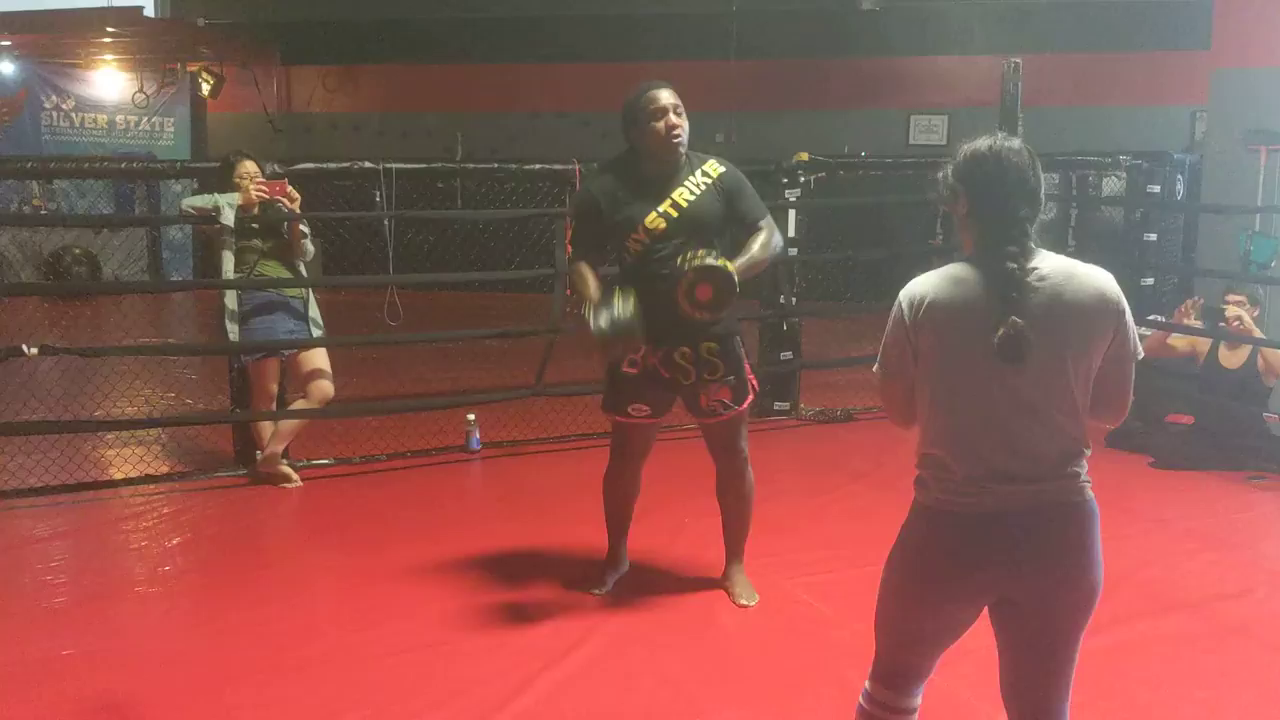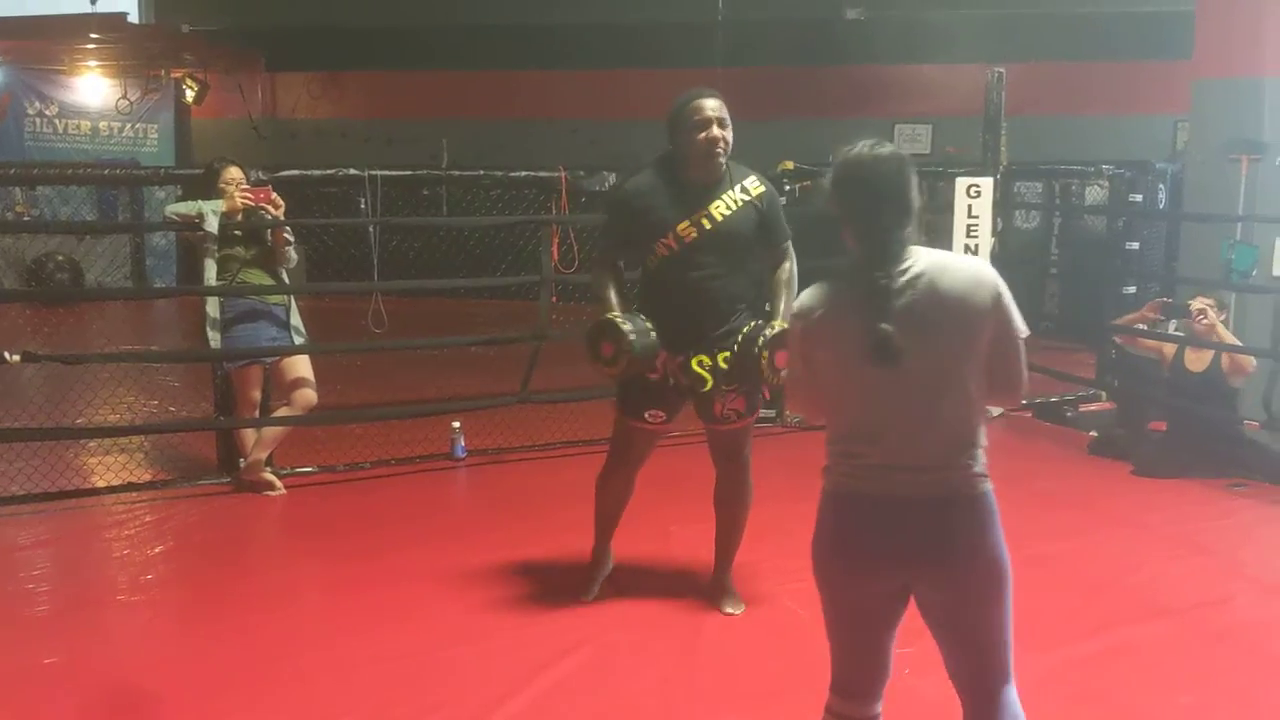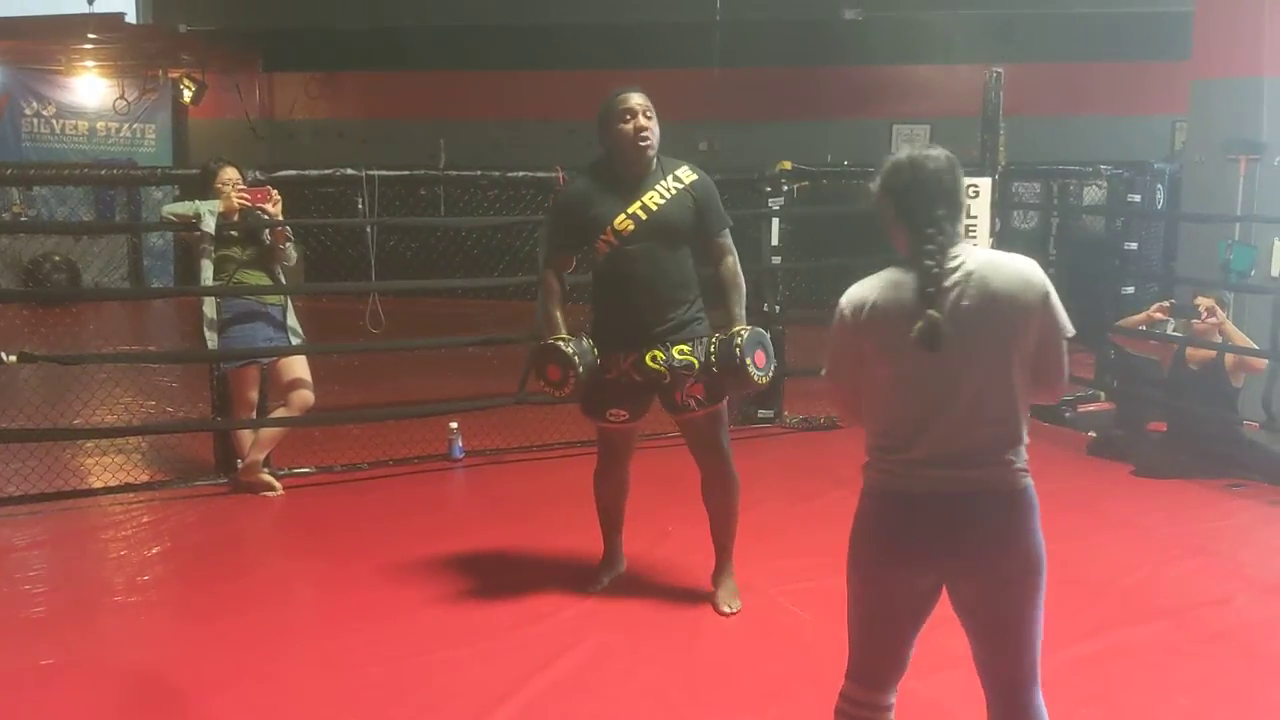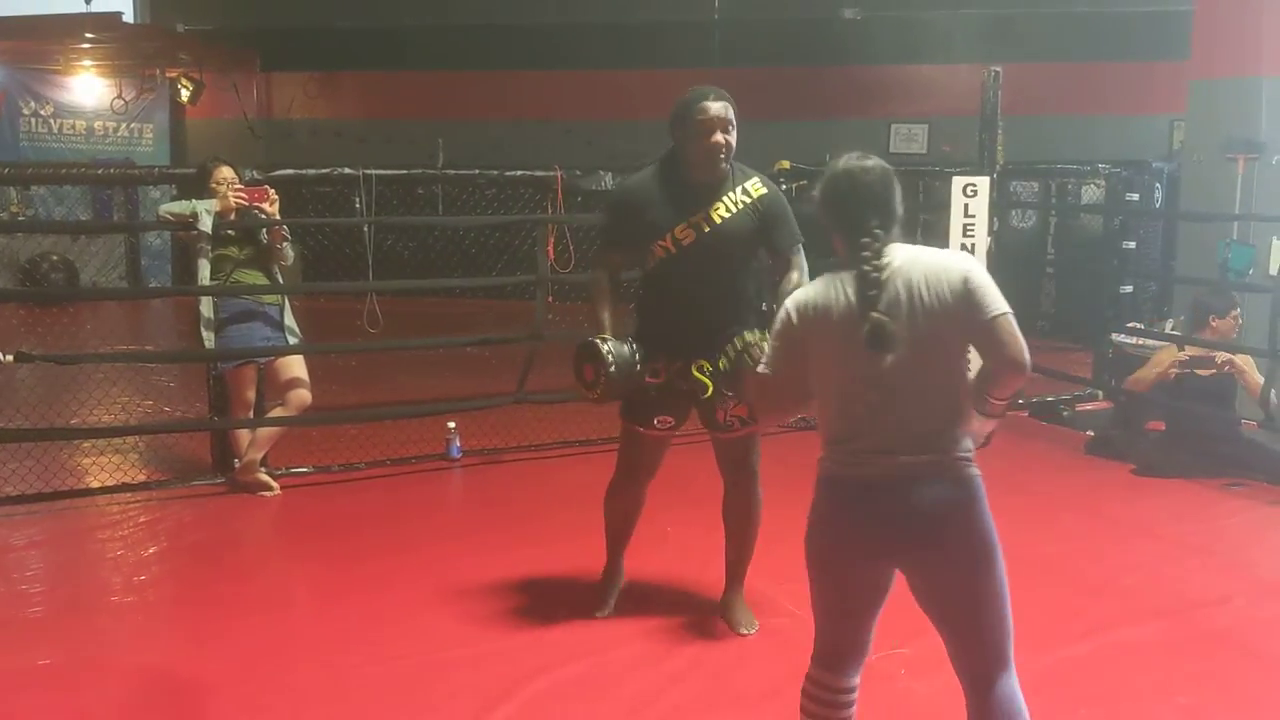
dt=0.7s
person 1, frame 1
left shoulder: (922, 297)
right shoulder: (1099, 292)
left elbow: (900, 411)
right elbow: (1112, 409)
left hip: (950, 529)
right hip: (1059, 531)
person 1, frame 2
left shoulder: (814, 309)
right shoulder: (978, 281)
left elbow: (813, 409)
right elbow: (1009, 390)
left hip: (856, 520)
right hip: (957, 516)
person 1, frame 3
left shoulder: (862, 301)
right shoulder: (1026, 279)
left elbow: (851, 408)
right elbow: (1050, 385)
left hip: (897, 514)
right hip: (1000, 514)
person 1, frame 4
left shoulder: (807, 304)
right shoulder: (956, 271)
left elbow: (769, 402)
right elbow: (1013, 364)
right wrist: (980, 413)
left hip: (849, 506)
right hip: (945, 501)
left knee: (835, 663)
right knee: (991, 672)
person 2, frame 1
left shoulder: (719, 175)
right shoulder: (605, 189)
left elbow: (770, 238)
right elbow: (582, 260)
left wrist: (731, 273)
right wrist: (597, 308)
left hip: (711, 341)
right hip: (642, 345)
left knee: (732, 454)
right knee: (626, 453)
left ankle: (735, 565)
right ankle: (617, 555)
person 2, frame 2
left shoulder: (756, 191)
right shoulder: (640, 192)
left elbow: (783, 258)
right elbow: (608, 259)
left wrist: (780, 320)
right wrist: (614, 313)
left hip: (729, 349)
right hip: (657, 349)
left knee: (734, 463)
right knee: (624, 455)
left ankle: (722, 574)
right ankle: (601, 555)
person 2, frame 3
left shoulder: (691, 182)
right shoulder: (579, 195)
left elbow: (724, 255)
right elbow: (555, 269)
left wrist: (739, 325)
right wrist: (557, 332)
left hip: (687, 340)
right hip: (616, 348)
left knee: (715, 454)
right knee: (613, 455)
left ankle: (724, 571)
right ankle: (613, 555)
person 2, frame 4
left shoulder: (761, 193)
right shoulder: (639, 193)
left elbow: (794, 267)
right elbow: (609, 267)
right wrist: (606, 334)
right hip: (659, 355)
left knee: (742, 472)
right knee: (633, 470)
left ankle: (734, 592)
right ankle: (613, 569)
person 3, frame 1
left shoulder: (277, 214)
right shoulder: (226, 219)
left elbow: (305, 253)
right elbow: (187, 205)
left wrist: (295, 216)
right wrist: (238, 201)
left hip: (298, 308)
right hip: (259, 308)
left knee: (322, 390)
right knee: (266, 395)
left ankle: (270, 456)
right ankle: (271, 461)
person 3, frame 2
left shoulder: (260, 221)
right shoulder: (210, 226)
left elbow: (288, 261)
right elbow: (170, 211)
left wrist: (279, 223)
right wrist: (223, 208)
left hip: (280, 315)
right hip: (242, 315)
left knee: (305, 397)
right knee: (249, 402)
left ankle: (253, 465)
right ankle: (254, 468)
person 3, frame 3
right shoulder: (206, 227)
left elbow: (287, 258)
right elbow: (167, 212)
left wrist: (277, 220)
right wrist: (219, 208)
left hip: (277, 315)
right hip: (238, 316)
left knee: (302, 397)
right knee: (246, 403)
left ankle: (251, 465)
right ankle: (251, 469)
person 3, frame 4
left shoulder: (253, 221)
right shoulder: (203, 226)
left elbow: (285, 258)
right elbow: (165, 211)
left wrist: (274, 219)
right wrist: (216, 207)
left hip: (275, 314)
right hip: (236, 315)
left knee: (299, 396)
right knee: (243, 403)
left ankle: (248, 464)
right ankle: (248, 468)
person 4, frame 1
left shoulder: (1264, 353)
right shoulder: (1203, 344)
right elbow: (1148, 349)
left wrist: (1252, 329)
right wrist: (1176, 324)
left hip: (1250, 443)
right hip: (1203, 437)
right knee: (1162, 450)
person 4, frame 2
left shoulder: (1227, 355)
right shoulder: (1170, 348)
left elbow: (1249, 367)
right elbow: (1116, 332)
left wrist: (1215, 325)
right wrist: (1142, 316)
left hip: (1226, 445)
right hip: (1179, 443)
person 4, frame 3
left shoulder: (1231, 355)
right shoulder: (1171, 349)
left elbow: (1260, 364)
right elbow: (1117, 334)
left wrist: (1224, 323)
right wrist: (1148, 317)
left hip: (1226, 444)
right hip: (1179, 442)
left knee: (1273, 466)
right knee: (1140, 457)
person 4, frame 4
left shoulder: (1238, 358)
right shoulder: (1173, 353)
right elbow: (1128, 391)
left wrist: (1241, 370)
right wrist: (1161, 372)
left hip: (1227, 442)
right hip: (1181, 442)
right knee: (1147, 457)
